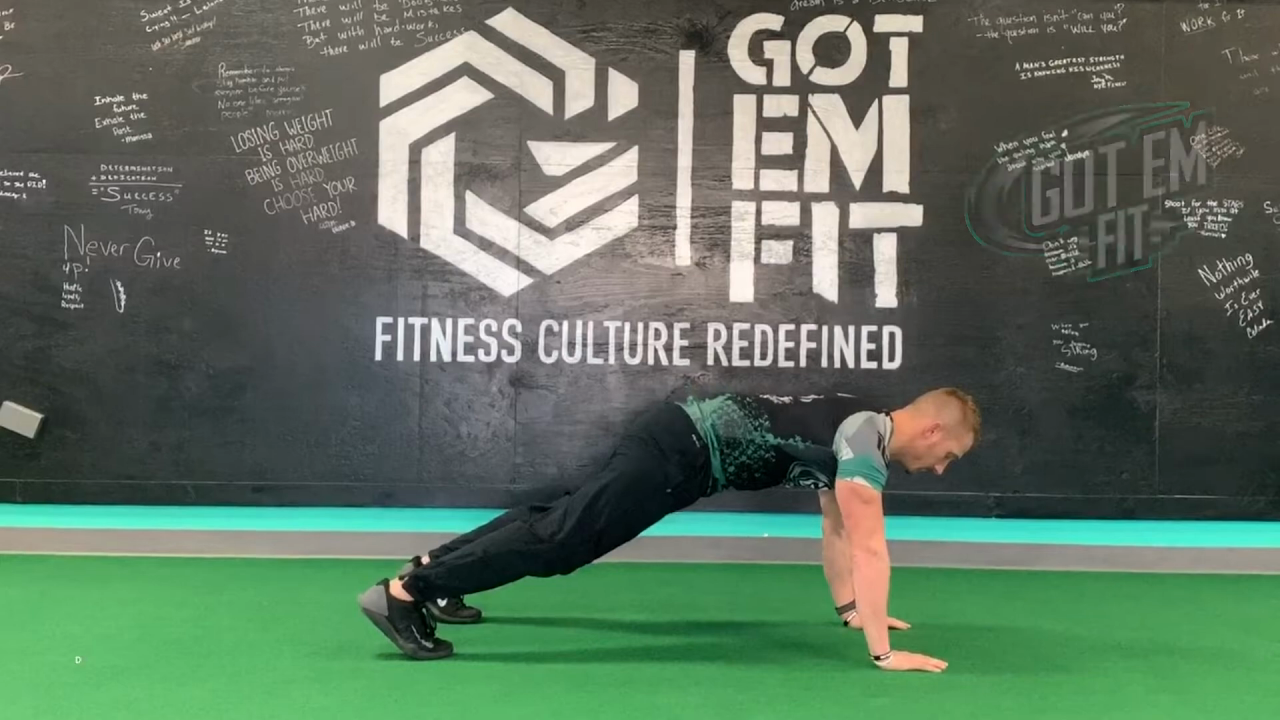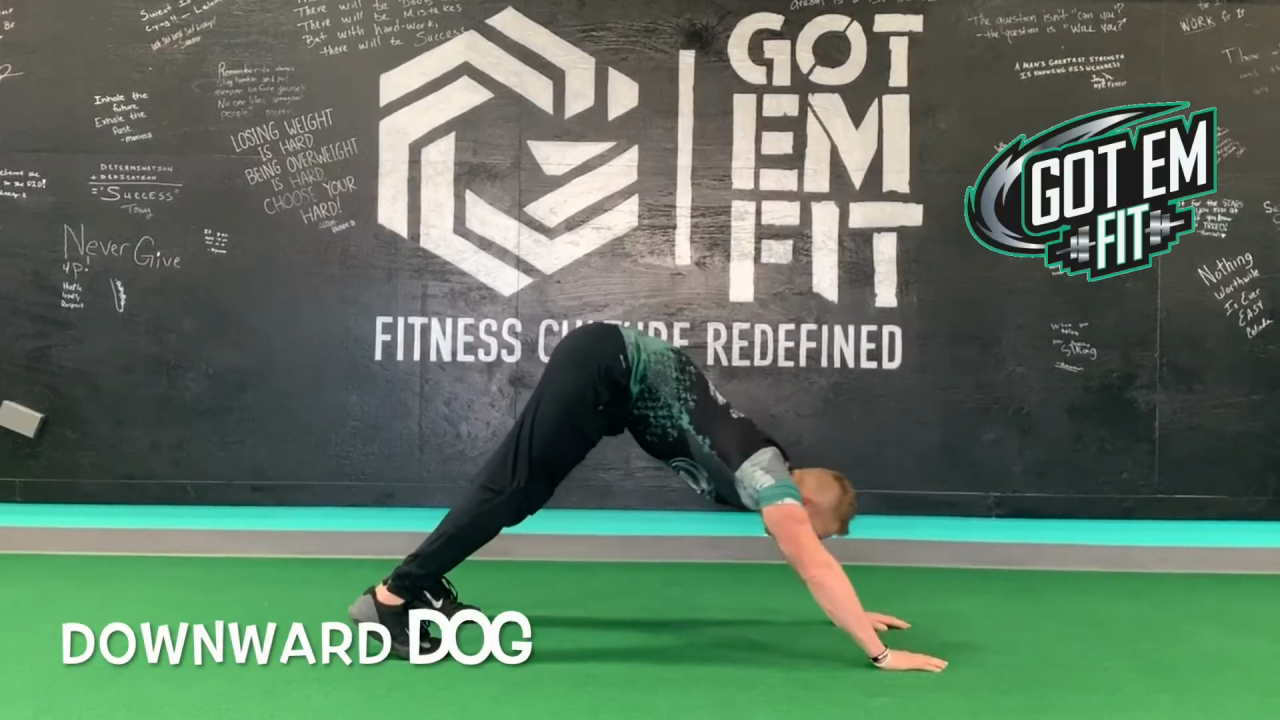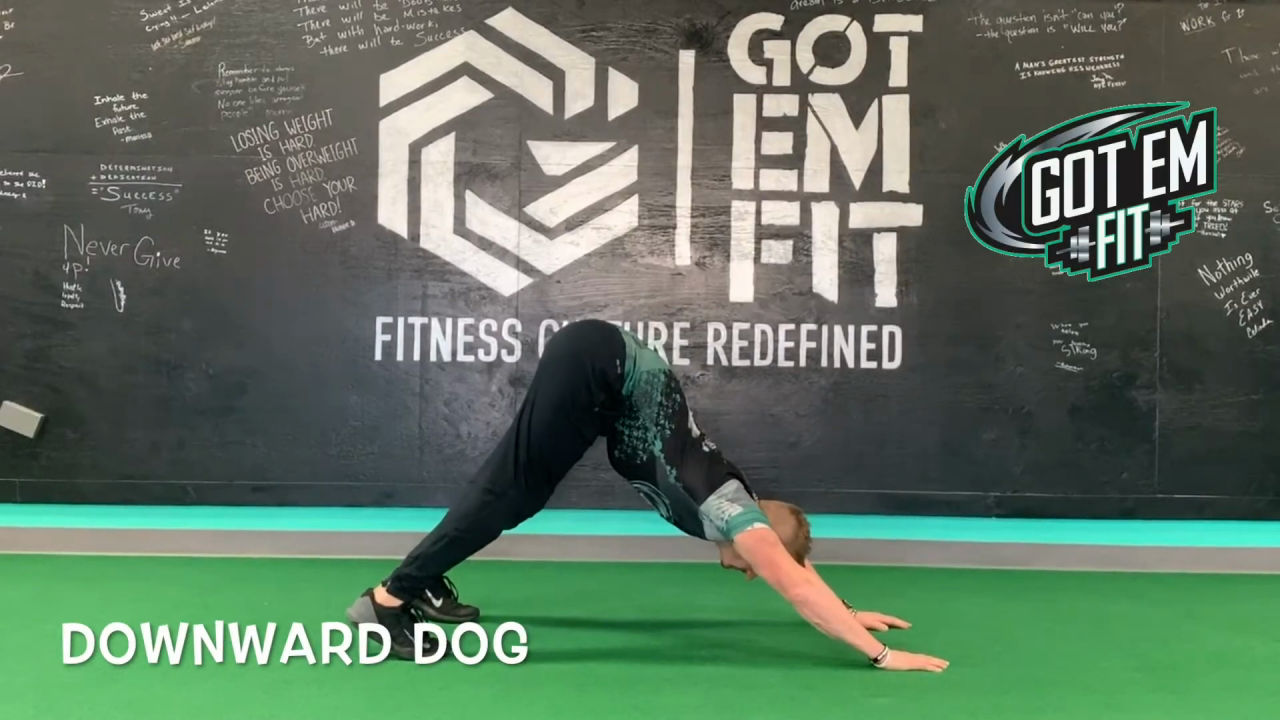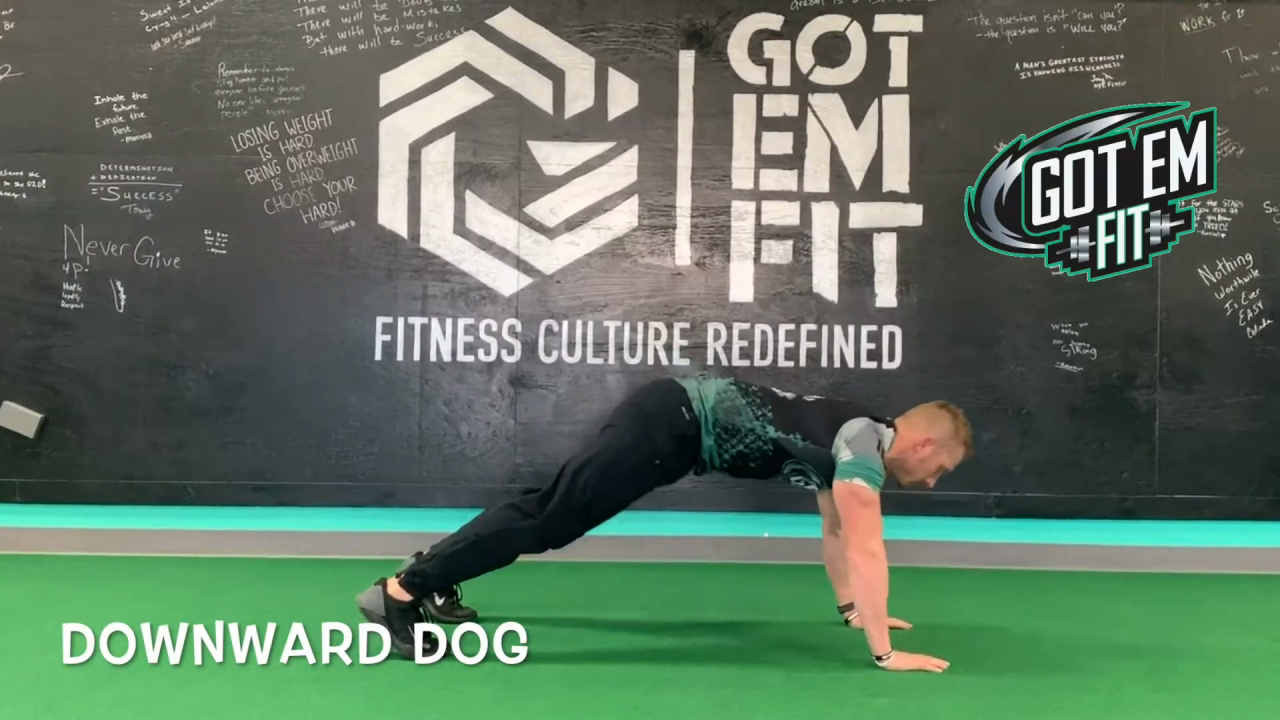
dt=1s
person 1, frame 1
left shoulder: (856, 431)
right shoulder: (865, 438)
left elbow: (836, 529)
right elbow: (868, 547)
left wrist: (849, 607)
right wrist: (882, 651)
left hip: (682, 439)
right hip: (678, 452)
left knee: (563, 517)
right knee: (560, 537)
left ankle: (433, 567)
right ankle: (404, 592)
person 1, frame 2
left shoulder: (769, 470)
right shoulder: (762, 477)
left elbow: (811, 561)
right elbow: (816, 567)
left wrist: (852, 611)
right wrist: (880, 653)
left hip: (612, 362)
right hip: (605, 364)
left knee: (518, 482)
right knee: (515, 486)
left ankle: (424, 584)
right ankle: (388, 598)
person 1, frame 3
left shoulder: (732, 500)
right shoulder: (728, 509)
left elbow: (795, 569)
right elbow: (797, 587)
left wrist: (847, 613)
right wrist: (880, 654)
left hip: (600, 359)
right hip: (596, 363)
left knee: (514, 485)
right knee: (511, 491)
left ankle: (423, 583)
right ankle: (388, 598)
person 1, frame 4
left shoulder: (852, 438)
right shoulder: (865, 442)
left elbow: (836, 530)
right elbow: (866, 551)
left wrist: (851, 607)
right wrist: (885, 652)
left hip: (675, 415)
right hip: (672, 424)
left knee: (556, 506)
right knee: (550, 517)
left ankle: (431, 573)
right ankle: (399, 593)
